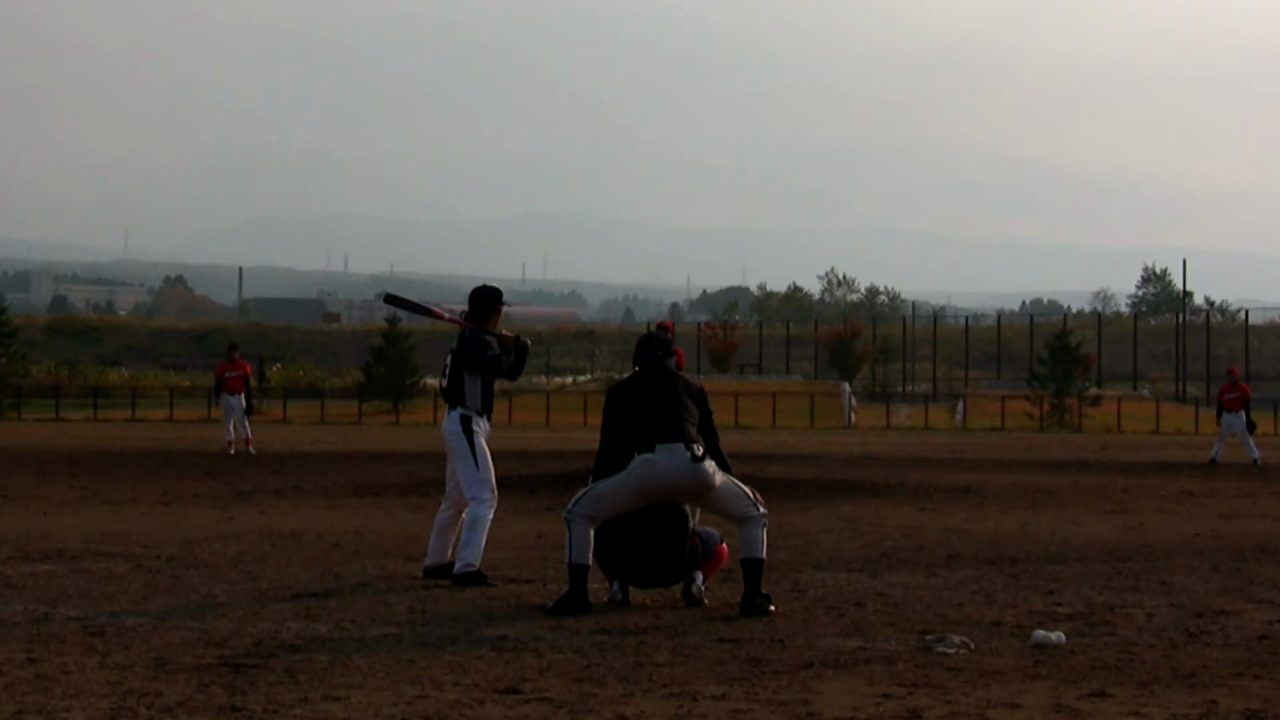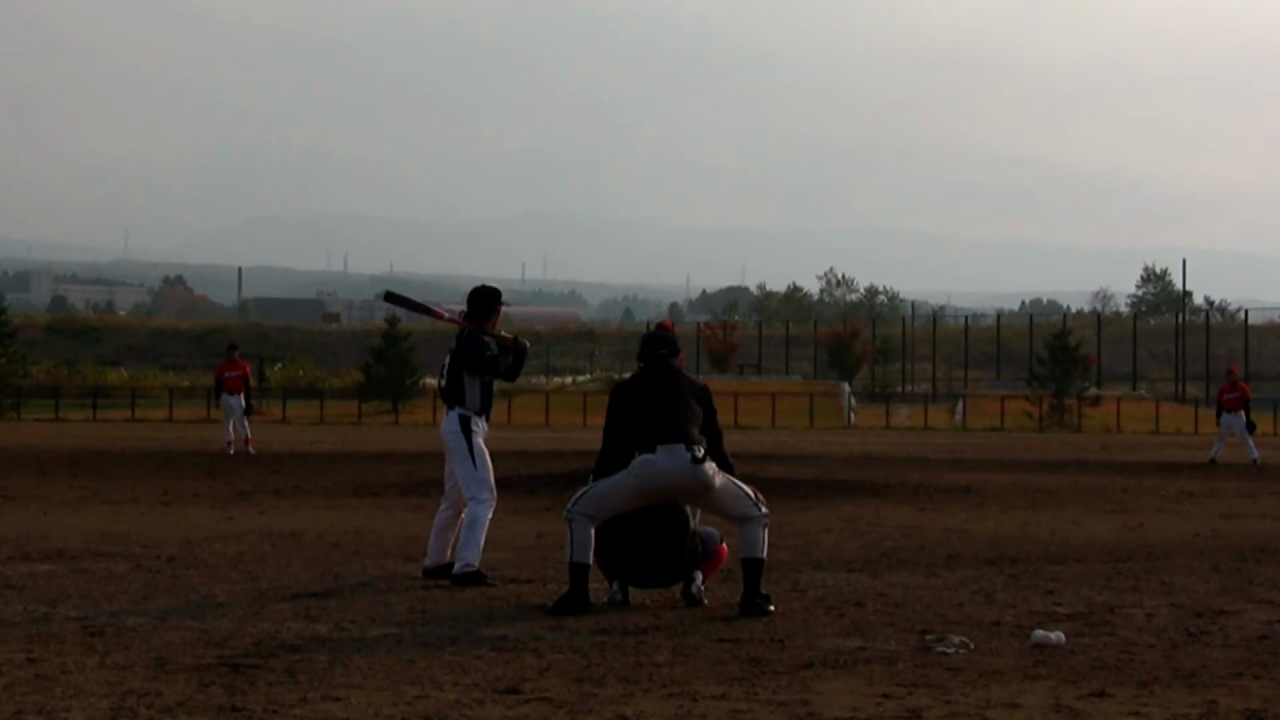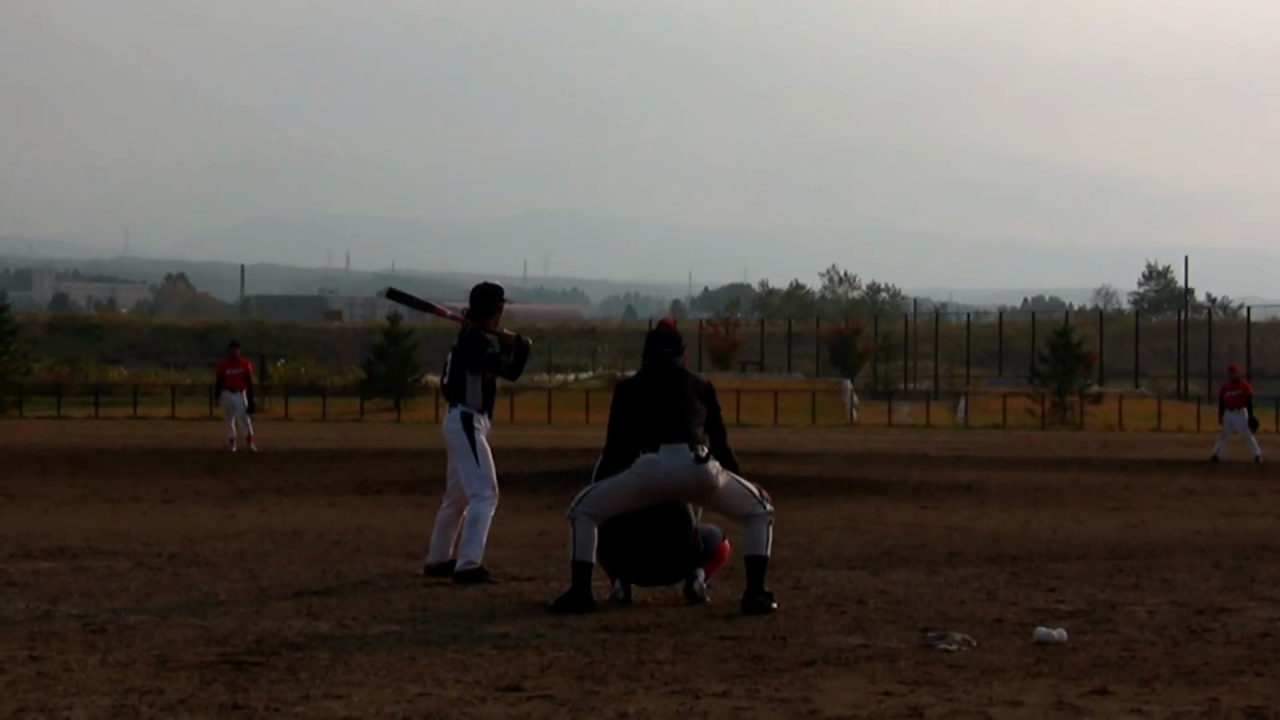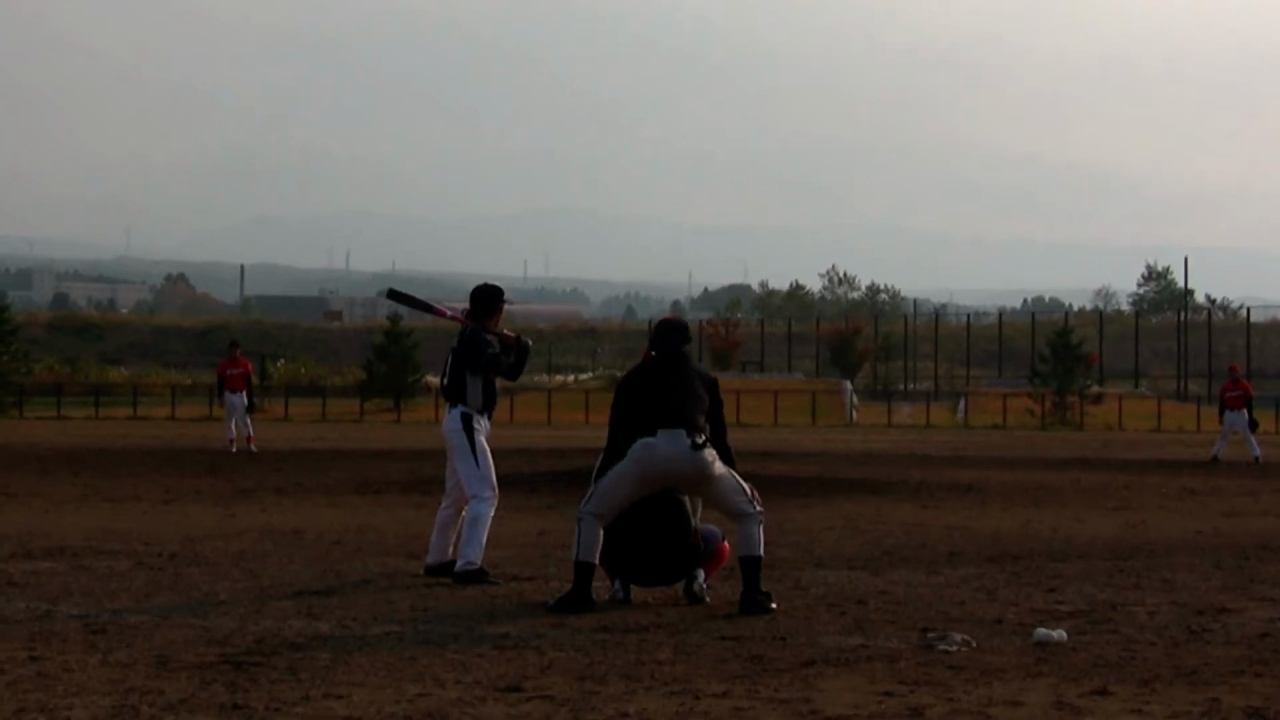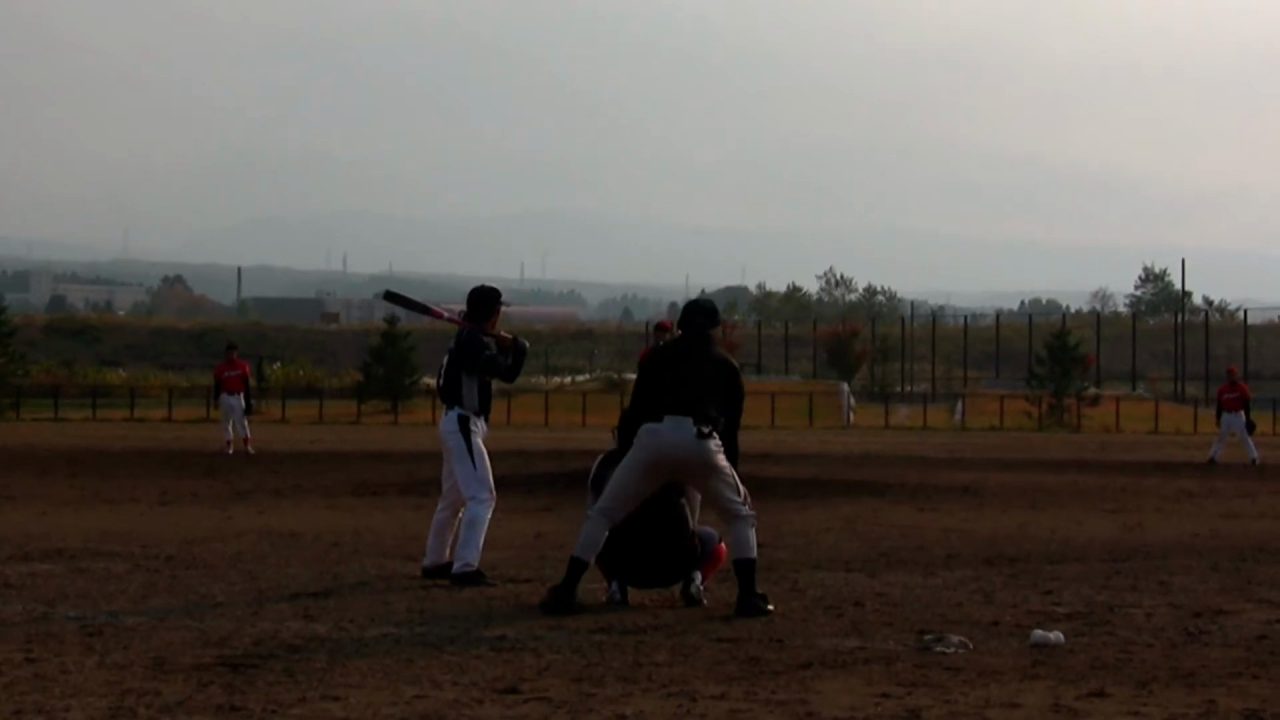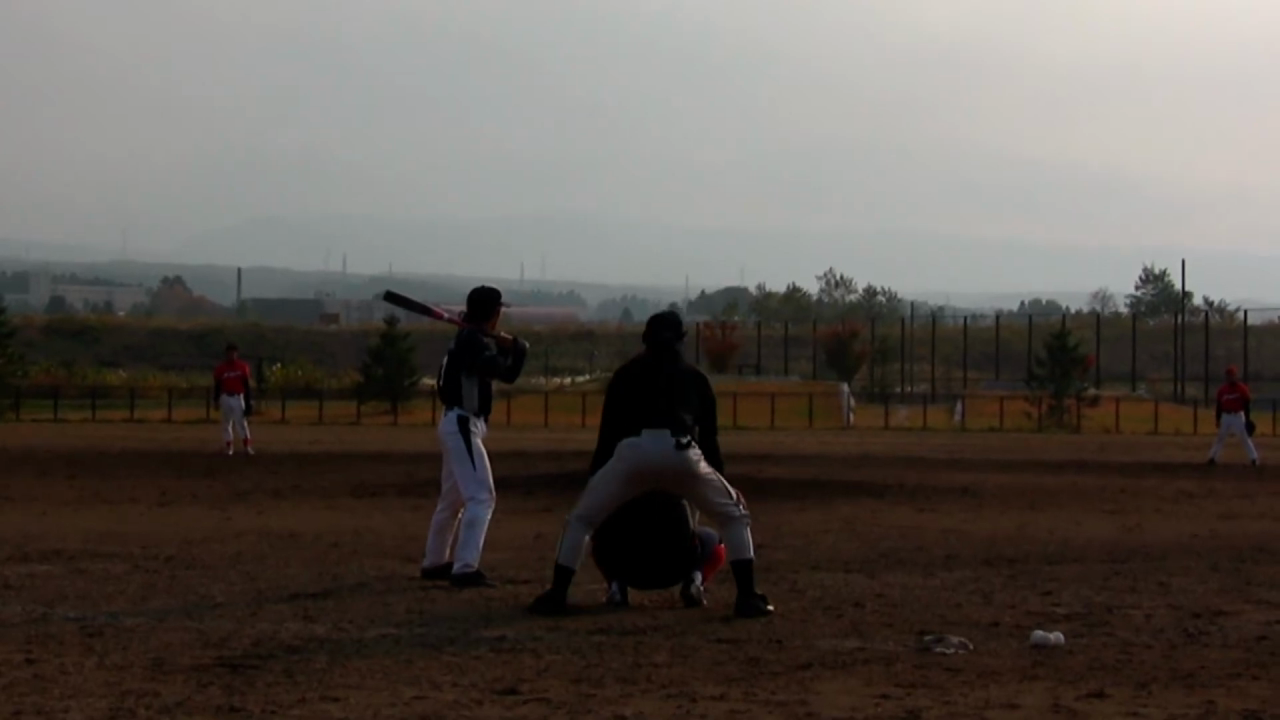
dt=0.4s
person 1, frame 1
left shoulder: (470, 338)
right shoulder: (474, 339)
left elbow: (511, 372)
right elbow: (500, 368)
left wrist: (516, 345)
right wrist: (509, 346)
left hip: (461, 423)
right hip: (466, 424)
left knee: (456, 498)
right knee: (483, 496)
left ankle: (436, 562)
right ankle: (466, 568)
person 1, frame 2
left shoulder: (469, 339)
right shoulder: (472, 339)
left elbow: (509, 373)
right elbow: (498, 368)
left wrist: (514, 347)
right wrist: (508, 348)
left hip: (459, 423)
right hip: (464, 424)
left knee: (455, 498)
right knee: (482, 496)
left ankle: (436, 562)
right ankle: (465, 569)
person 1, frame 3
left shoulder: (471, 336)
right shoulder: (475, 337)
left elbow: (511, 372)
right elbow: (500, 367)
left wrist: (516, 344)
right wrist: (510, 345)
left hip: (463, 420)
right hip: (466, 422)
left knee: (457, 496)
right knee: (484, 494)
left ankle: (438, 560)
right ankle: (468, 566)
person 1, frame 4
left shoulder: (472, 337)
right shoulder: (475, 338)
left elbow: (511, 372)
right elbow: (503, 368)
left wrist: (515, 345)
right wrist: (513, 346)
left hip: (461, 421)
right hip: (466, 422)
left knee: (456, 496)
right knee: (484, 494)
left ankle: (438, 560)
right ankle: (467, 567)
person 1, frame 5
left shoulder: (469, 338)
right shoulder: (473, 339)
left elbow: (508, 374)
right elbow: (501, 370)
left wrist: (512, 347)
right wrist: (511, 347)
left hip: (459, 423)
right hip: (463, 424)
left knee: (453, 497)
right knee: (482, 496)
left ankle: (435, 562)
right ankle: (465, 568)
person 1, frame 6
left shoulder: (469, 339)
right shoulder: (472, 340)
left elbow: (507, 374)
right elbow: (499, 370)
left wrist: (512, 347)
right wrist: (509, 347)
left hip: (458, 423)
right hip: (462, 424)
left knee: (452, 499)
right knee: (481, 497)
left ankle: (434, 563)
right ankle: (465, 569)
person 2, frame 1
left shoulder: (622, 391)
right shoulder: (691, 388)
left elbow: (609, 446)
right elbow: (711, 441)
left wrist: (595, 482)
right wrist: (729, 478)
left hip: (646, 468)
right hip: (694, 466)
left knee: (579, 513)
right knee: (753, 512)
left ankle: (577, 595)
right ankle: (753, 596)
person 2, frame 2
left shoulder: (626, 389)
right shoulder: (697, 388)
left elbow: (612, 445)
right elbow: (715, 442)
left wrist: (595, 480)
right wrist: (731, 477)
left hip: (646, 468)
right hip: (695, 468)
left knee: (580, 512)
right knee: (754, 513)
left ankle: (578, 595)
right ankle: (752, 597)
person 2, frame 3
left shoulder: (629, 388)
right shoulder: (700, 386)
left elbow: (616, 445)
right elbow: (719, 440)
left wrist: (601, 482)
right wrist: (736, 476)
left hip: (649, 469)
right hip: (698, 467)
left knee: (583, 511)
right knee: (760, 510)
left ankle: (580, 593)
right ankle: (755, 595)
person 2, frame 4
left shoulder: (634, 378)
right shoulder: (703, 378)
left elbow: (617, 436)
right elbow: (719, 435)
left wrist: (601, 478)
right wrist: (732, 473)
left hip: (646, 453)
right hip: (695, 454)
left knee: (591, 513)
right knee: (748, 511)
left ankle: (580, 593)
right ankle: (752, 594)
person 2, frame 5
left shoulder: (659, 356)
right shoulder: (726, 365)
left elbow: (636, 408)
right elbow: (731, 424)
left wrist: (625, 448)
right wrist: (731, 469)
left hip: (654, 438)
right hip: (702, 442)
left knee: (604, 513)
right knee: (740, 515)
left ankle: (566, 591)
right ankle: (748, 596)
person 2, frame 6
left shoulder: (626, 373)
right shoulder: (695, 376)
left elbow: (608, 430)
right elbow: (708, 434)
left wrist: (594, 473)
right wrist: (719, 476)
left hip: (632, 452)
right hip: (681, 452)
left knee: (581, 518)
right knee: (734, 515)
left ankle: (556, 596)
right ankle: (747, 597)
